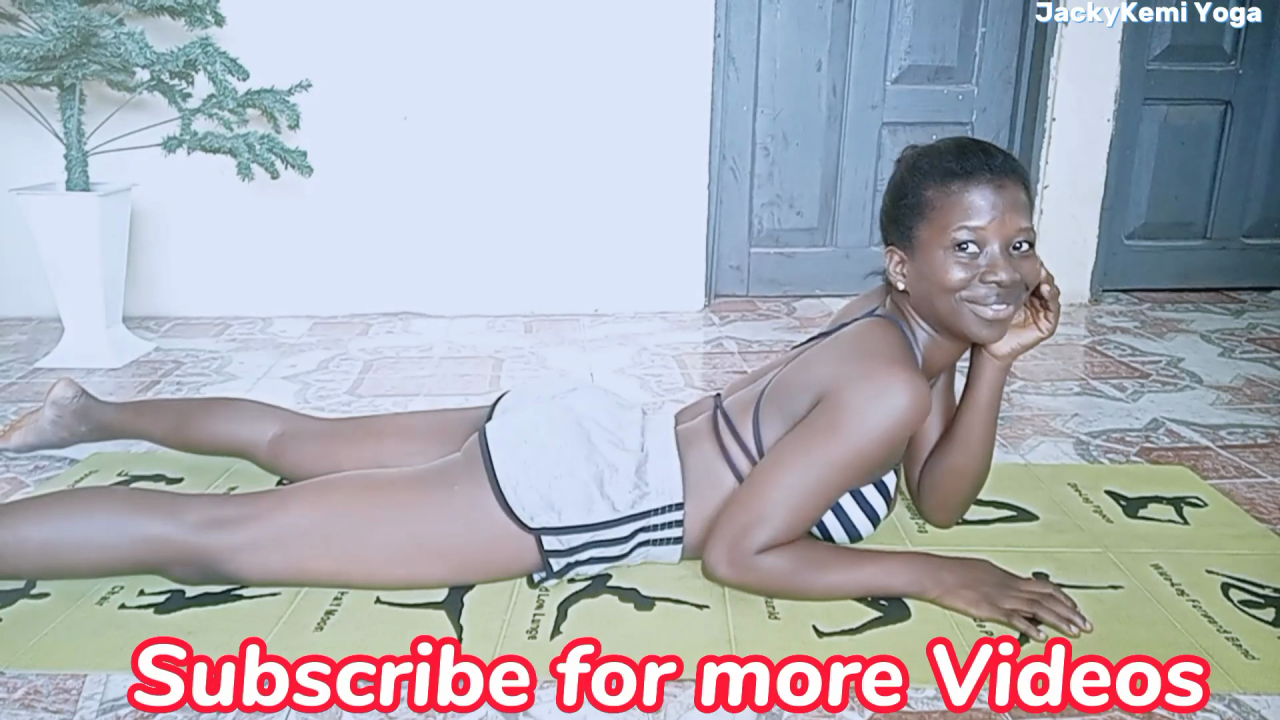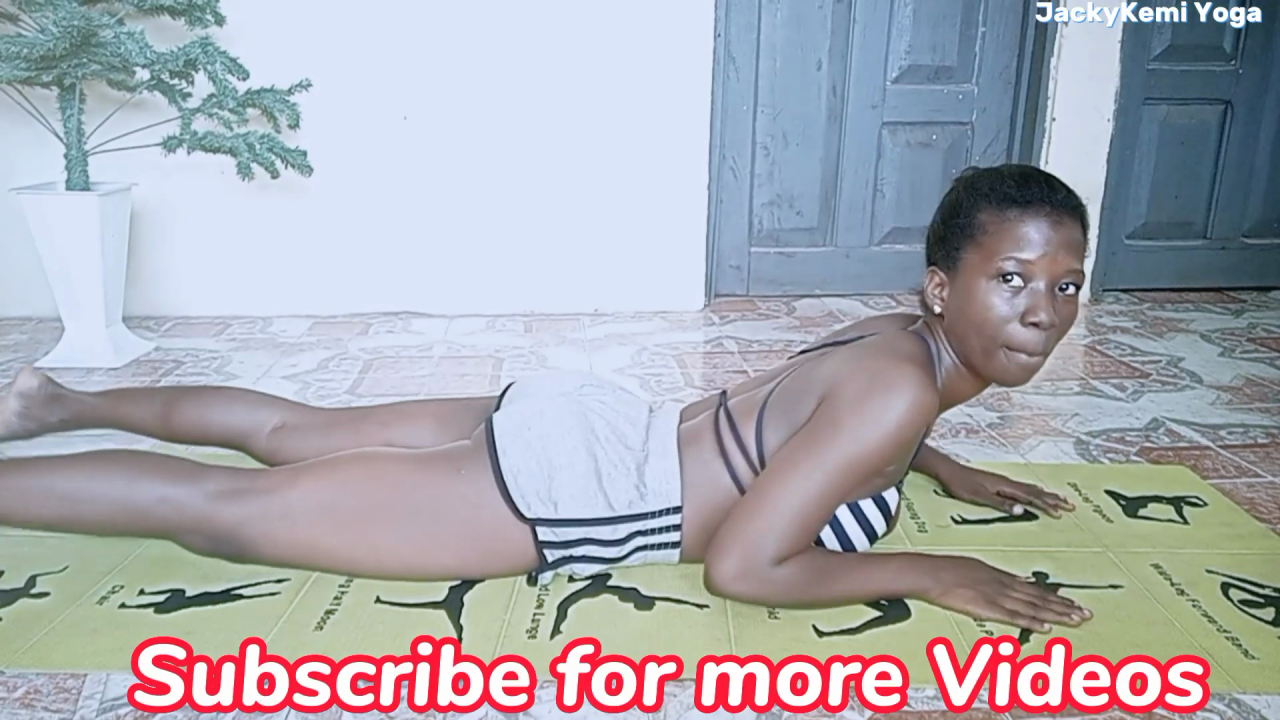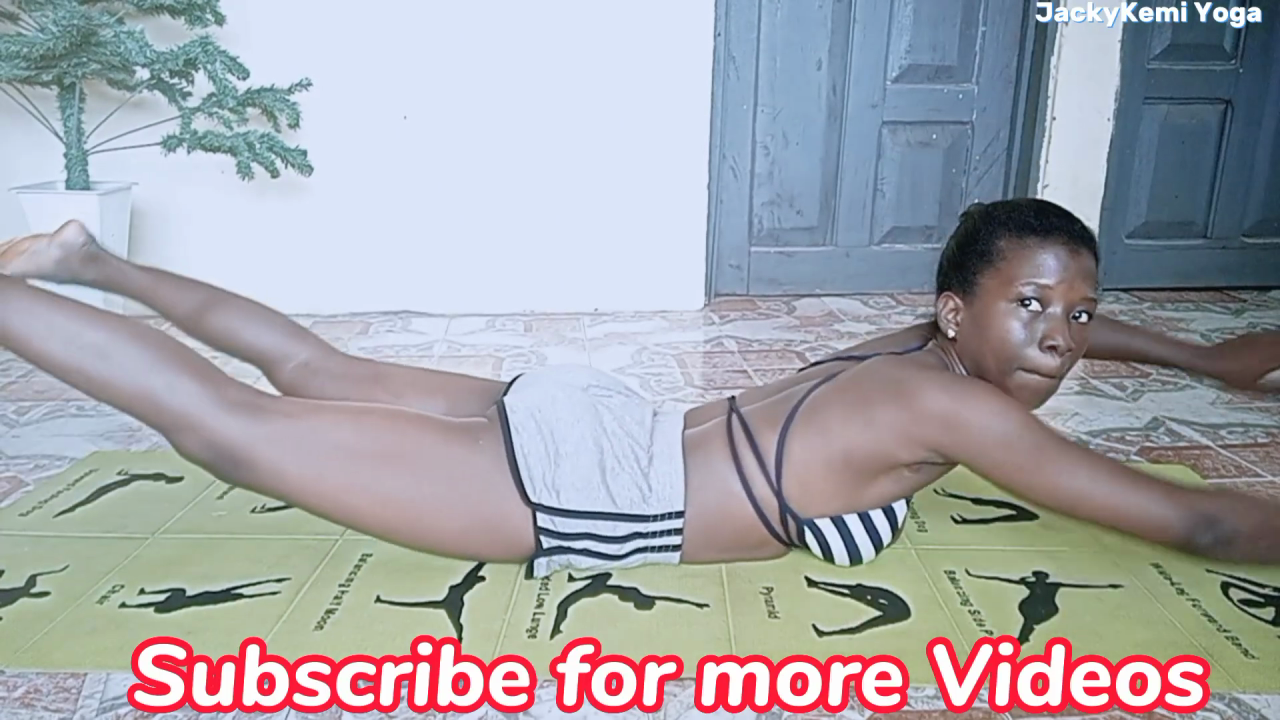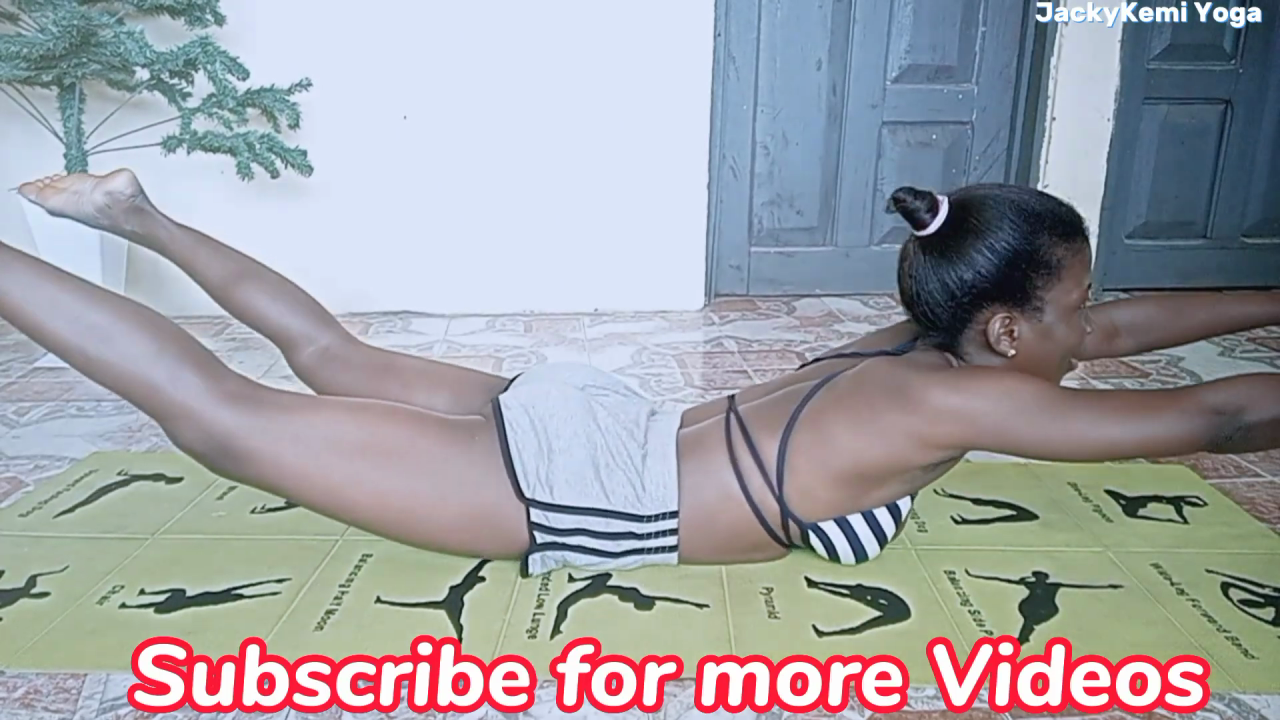
dt=0.7s
person 1, frame 1
left shoulder: (903, 322)
right shoulder: (887, 385)
left elbow: (941, 500)
right elbow: (738, 555)
left wrist: (996, 364)
right wrist: (934, 580)
left hip: (574, 439)
right hip: (563, 496)
left knee: (301, 447)
right knee: (216, 538)
left ankle: (94, 413)
person 1, frame 2
left shoulder: (904, 339)
right shoulder: (898, 388)
right elbow: (743, 566)
left wrist: (935, 464)
right wrist: (929, 571)
left hip: (580, 427)
right hip: (566, 493)
left knee: (294, 433)
right knee: (222, 510)
person 1, frame 3
left shoulder: (938, 352)
right shoulder: (953, 409)
left elbow: (1039, 329)
left hip: (582, 430)
right hip: (573, 486)
left knee: (317, 375)
right knee: (236, 431)
person 1, frame 4
left shoulder: (923, 340)
right shoulder: (963, 398)
left elbow: (1112, 327)
left hip: (582, 425)
right hip: (573, 485)
left knee: (332, 360)
right knee: (231, 422)
left ankle: (135, 213)
